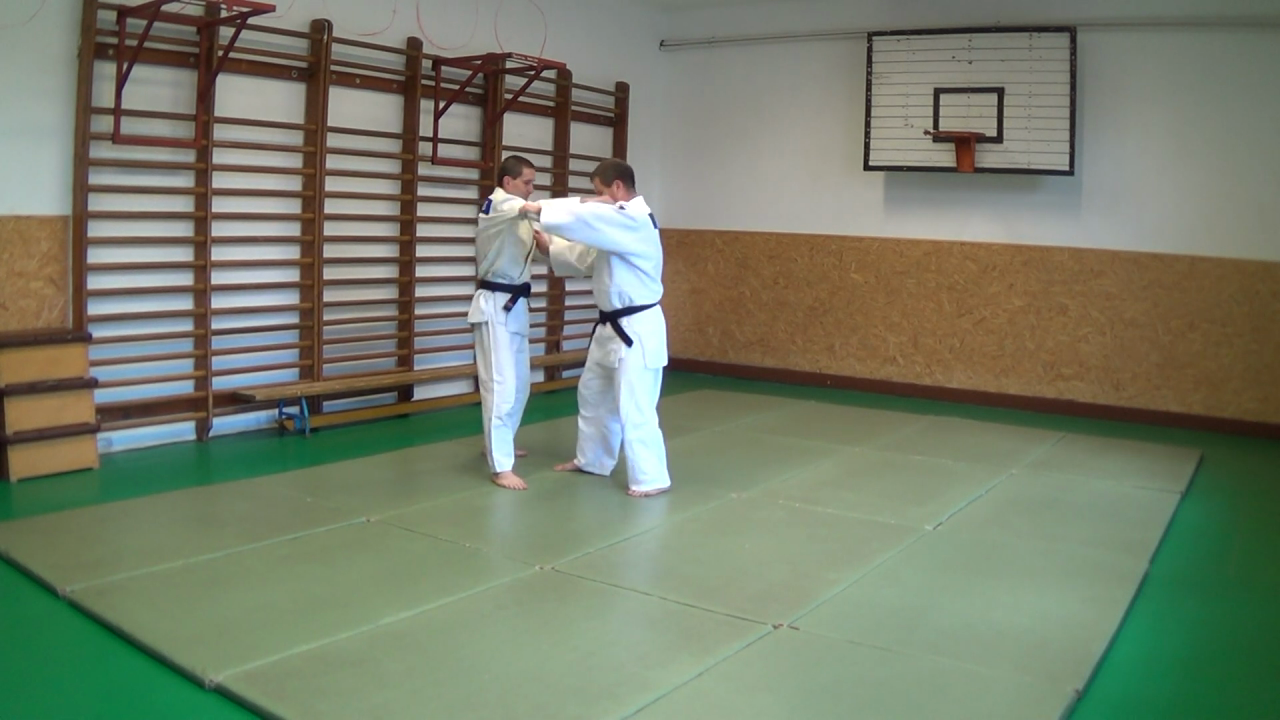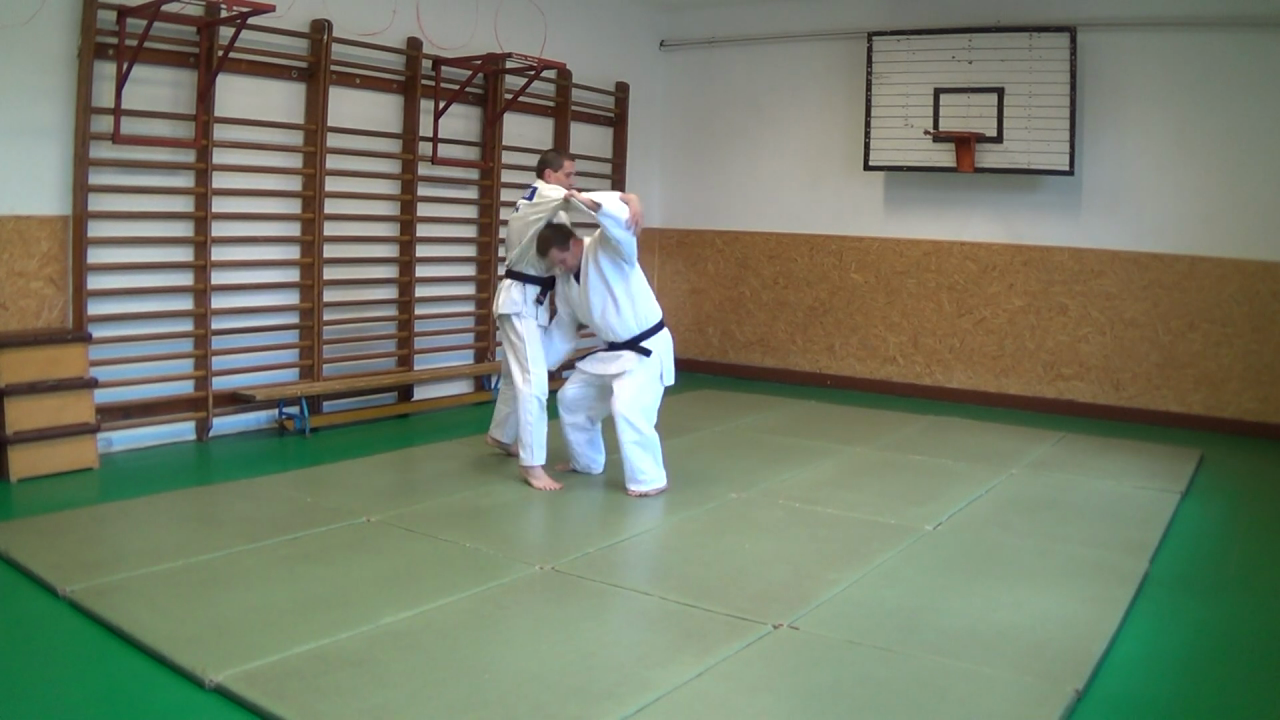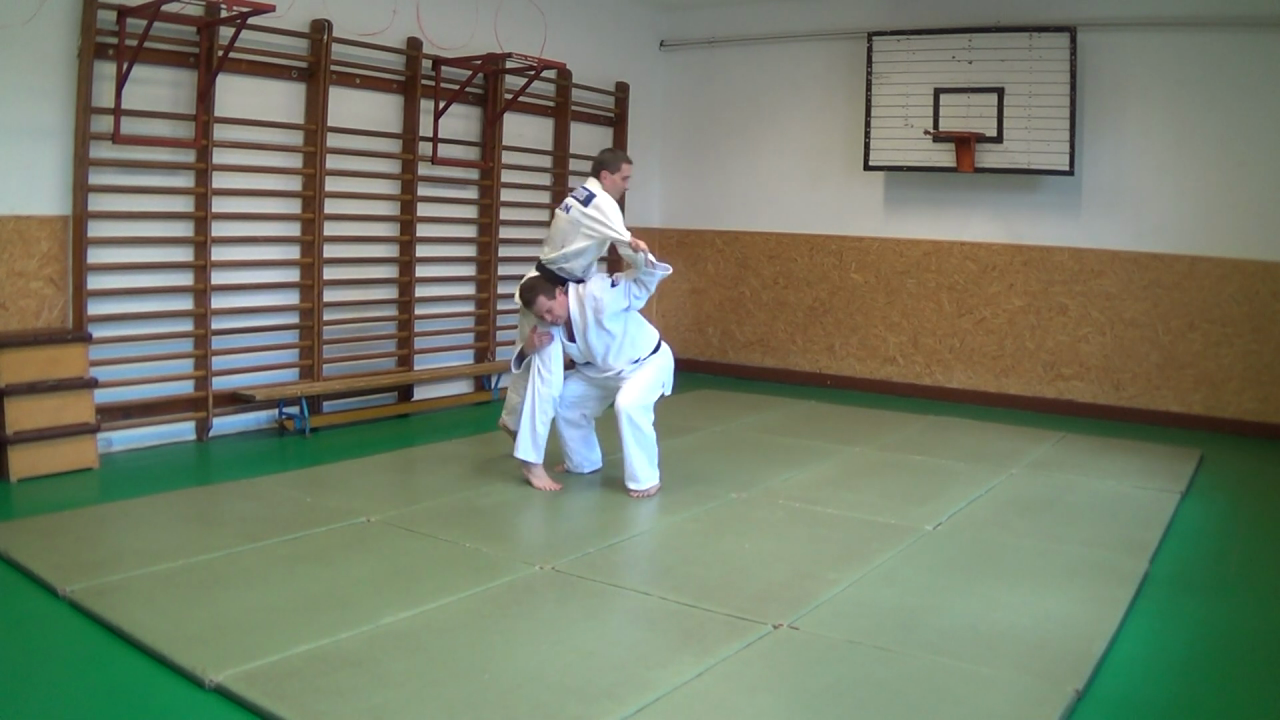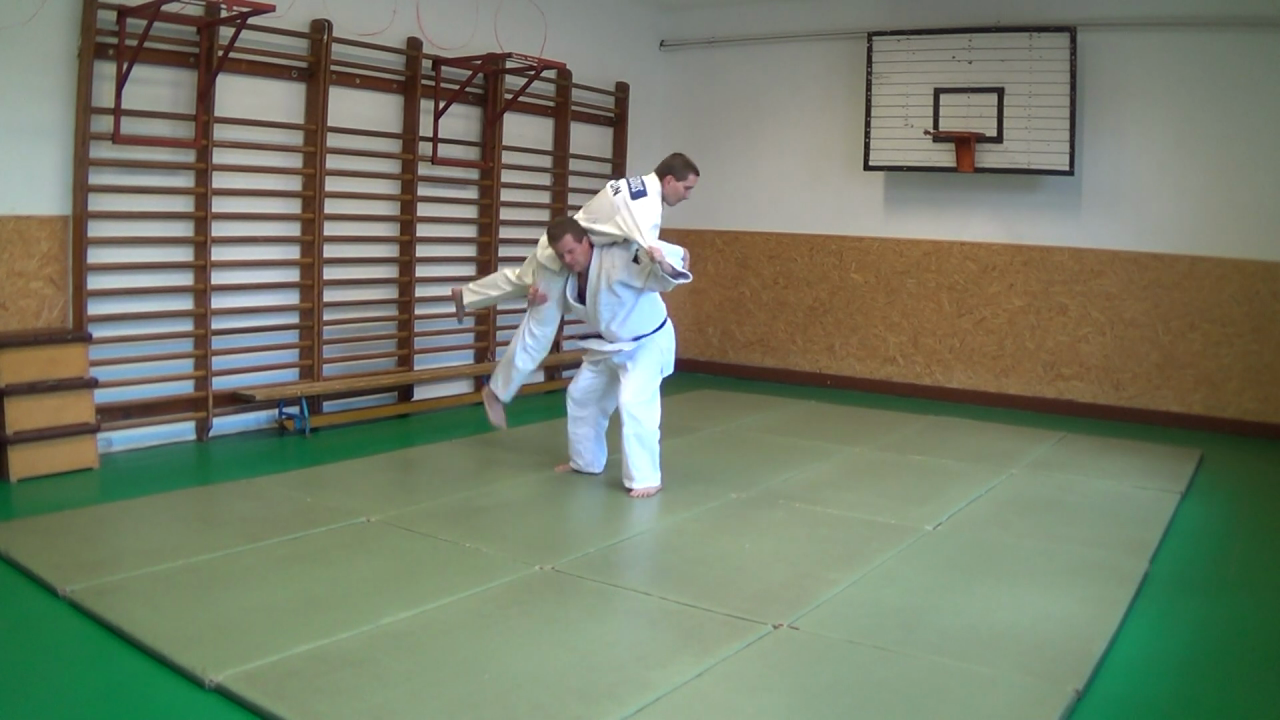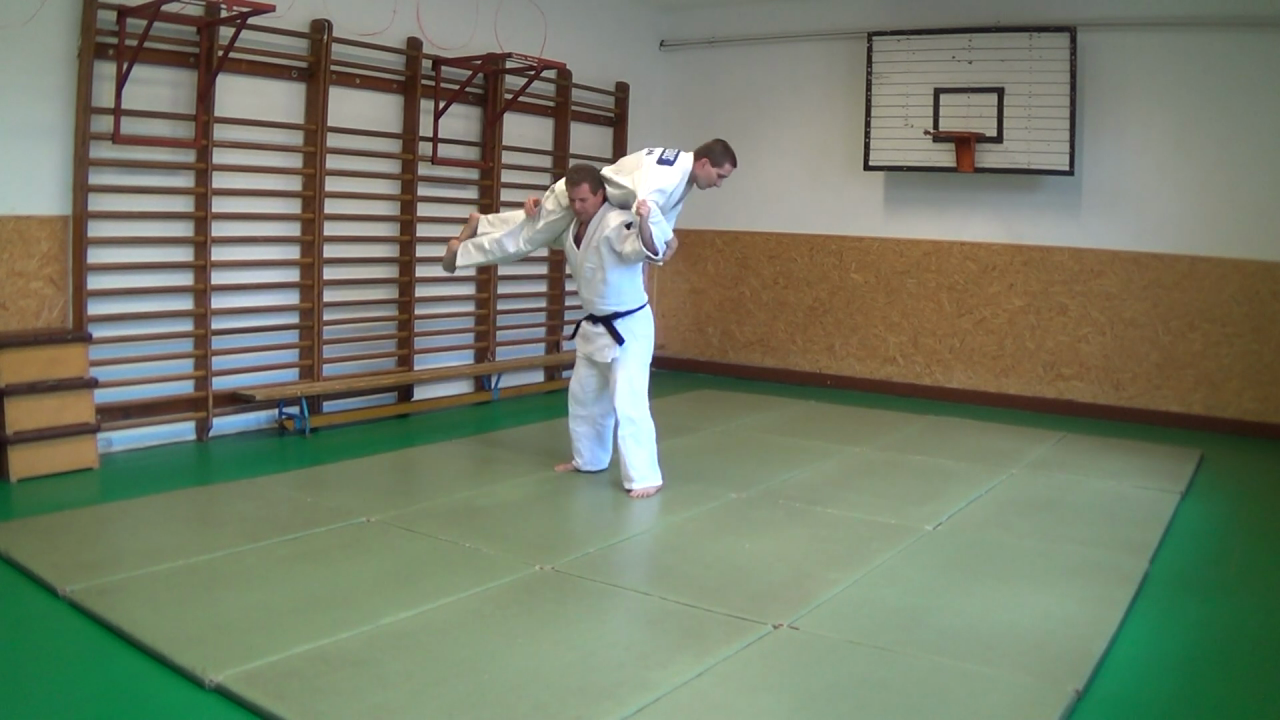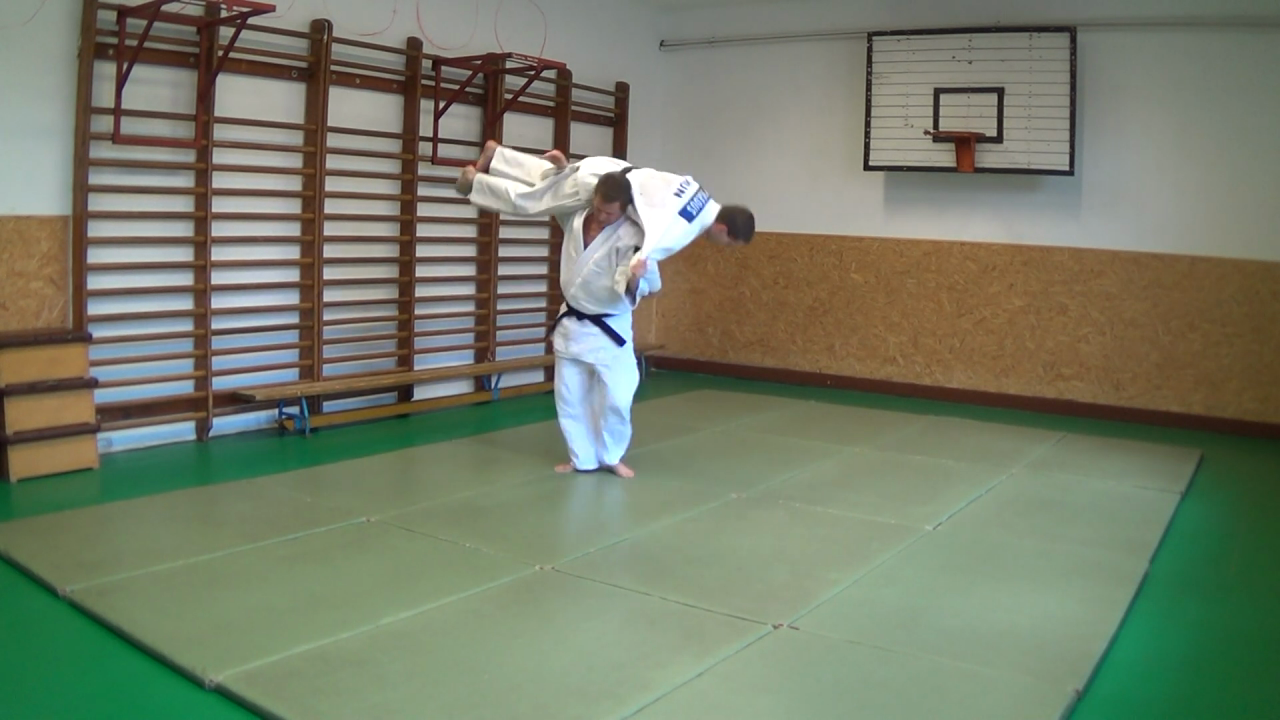
dt=0.4s
person 1, frame 1
left shoulder: (515, 212)
right shoulder: (497, 206)
left hip: (515, 307)
right hip: (495, 307)
left knee: (520, 383)
right knee: (501, 386)
left ankle: (500, 443)
right ankle: (500, 466)
person 1, frame 2
left shoulder: (545, 201)
right shoulder: (538, 194)
left hip: (529, 298)
right hip: (520, 299)
left knee: (518, 375)
right knee: (532, 379)
left ankle: (502, 434)
right ankle: (533, 464)
person 1, frame 3
left shoulder: (583, 198)
right shoulder: (599, 203)
right elbow: (627, 245)
left knee: (531, 364)
right knee: (548, 380)
left ankle: (512, 419)
right ankle: (532, 461)
person 1, frame 4
left shoulder: (643, 186)
right shoulder: (646, 202)
right elbow: (648, 249)
right hip: (560, 256)
left knee: (518, 281)
right knee: (537, 333)
left ankle: (466, 296)
right ankle: (497, 393)
person 1, frame 5
left shoulder: (684, 175)
right shoulder: (669, 172)
left elbow: (666, 214)
right elbow: (646, 201)
left wrist: (665, 238)
right wrist: (663, 242)
left knee: (529, 222)
right knee: (522, 238)
left ankle: (478, 223)
right ankle: (460, 251)
person 1, frame 6
left shoulder: (705, 203)
right shoulder: (687, 226)
right elbow: (653, 246)
left hip: (613, 170)
right hip: (601, 182)
left knee: (543, 175)
right knee: (530, 200)
left ankle: (494, 156)
right ankle: (475, 180)
person 2, frame 1
left shoulder: (634, 219)
right shoulder: (617, 221)
left elbow: (581, 217)
right elbow: (585, 256)
left wrist: (542, 210)
right wrist: (551, 250)
left hip: (637, 329)
right hip: (613, 327)
left knee: (634, 407)
right knee: (594, 393)
left ankle: (650, 478)
right ankle: (592, 460)
person 2, frame 2
left shoulder: (605, 246)
right shoulder: (565, 279)
left elbow: (622, 223)
right elbow: (563, 327)
left wrist: (589, 201)
left hip: (649, 349)
right hip: (610, 352)
left knee: (626, 408)
right knee: (571, 398)
left ankle: (648, 480)
right ankle: (587, 462)
person 2, frame 3
left shoulder: (595, 294)
right shoulder: (548, 327)
left elbow: (642, 281)
left wrist: (642, 257)
left hip: (647, 362)
left knee: (630, 405)
right knee: (566, 399)
left ankle: (645, 479)
right ankle: (584, 462)
person 2, frame 4
left shoulder: (619, 258)
right shoulder: (569, 274)
left elbow: (666, 275)
right elbow: (564, 304)
left wrist: (662, 258)
right wrist: (542, 302)
left hip: (648, 341)
right hip: (608, 343)
left knee: (633, 402)
right knee: (582, 396)
left ankle: (644, 478)
right ankle: (585, 460)
person 2, frame 5
left shoulder: (618, 222)
right shoulder: (572, 226)
left elbow: (648, 248)
right elbow: (540, 241)
left wrist: (644, 225)
left hip: (629, 325)
right hip: (596, 327)
left knee: (629, 401)
right knee: (585, 395)
left ankle: (645, 476)
right ankle: (589, 459)
person 2, frame 6
left shoulder: (629, 239)
right shoulder: (576, 212)
left elbow: (641, 286)
right elbow: (539, 186)
left wrist: (635, 279)
left hip: (610, 328)
right hip: (573, 323)
left knee: (616, 399)
right knee: (570, 395)
left ankle: (612, 456)
right ankle: (583, 458)
